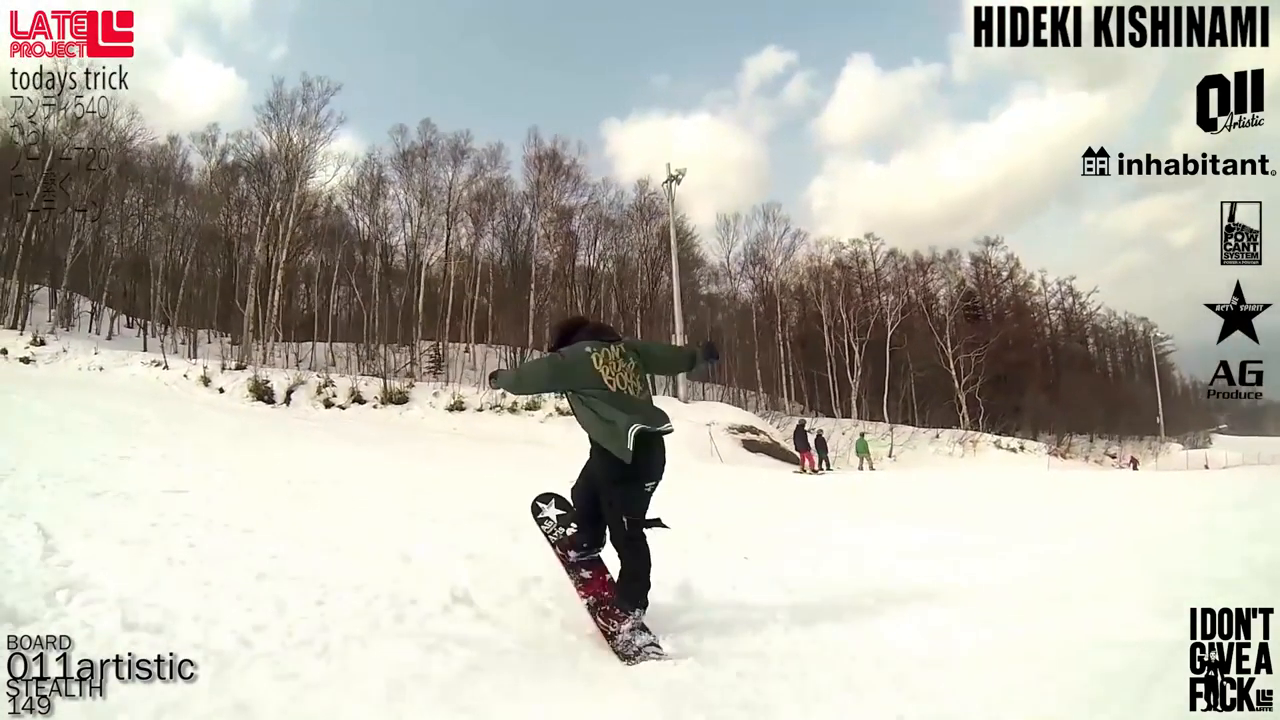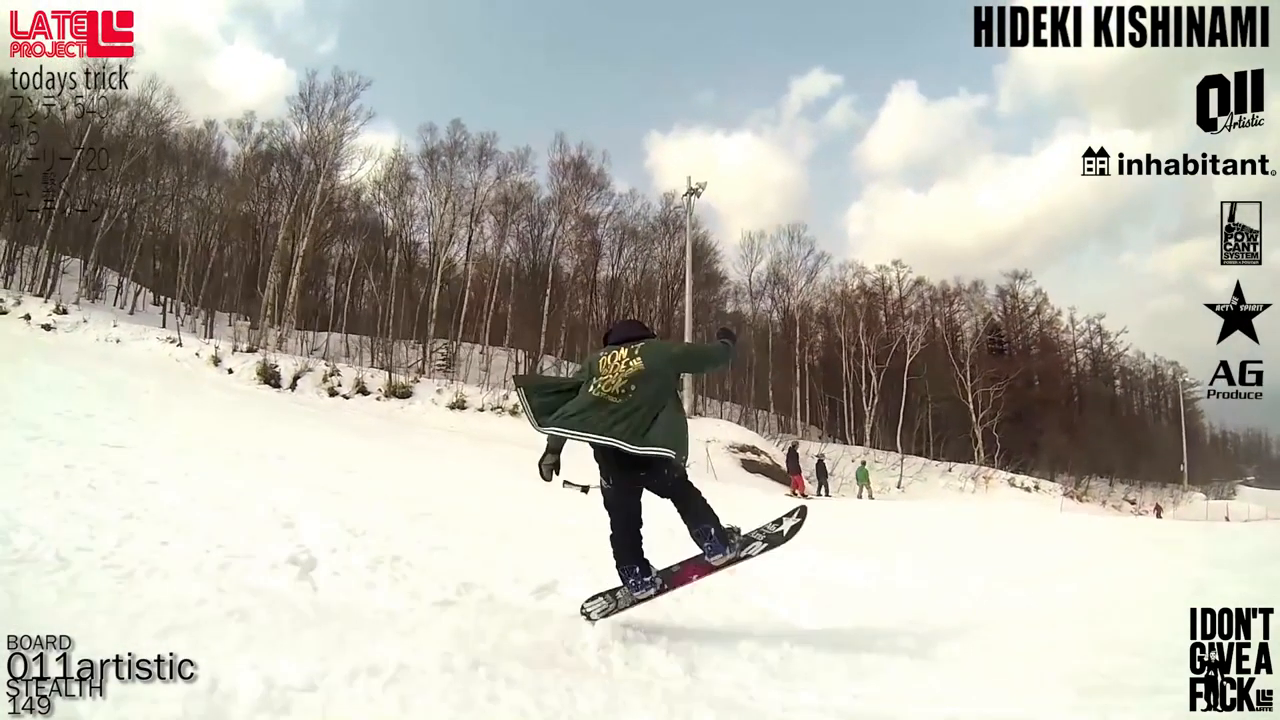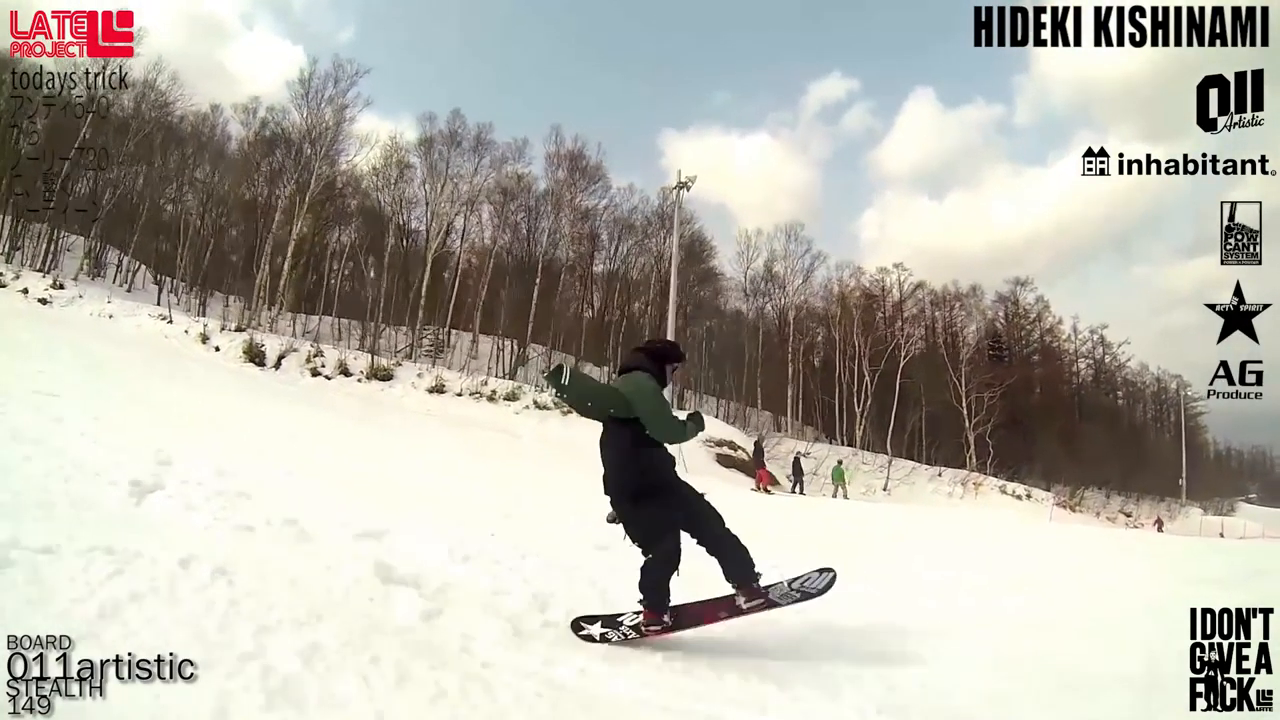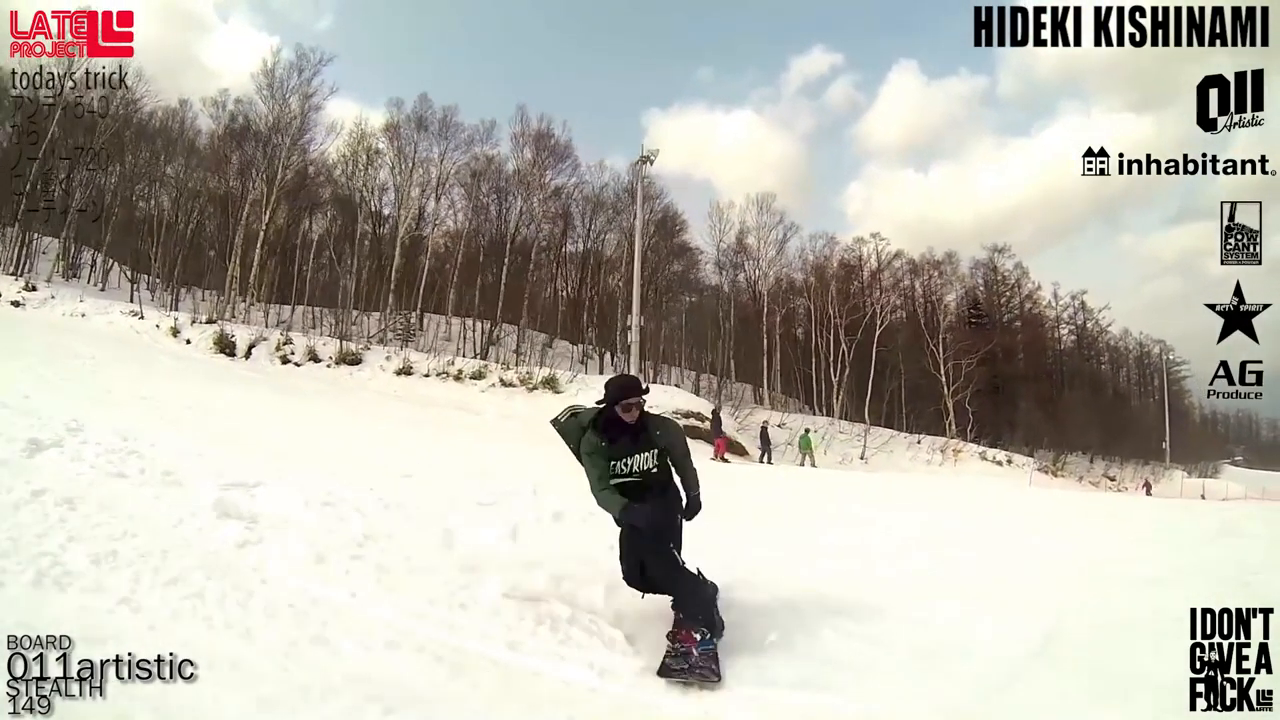
dt=0.5s
person 1, frame 1
left shoulder: (569, 357)
right shoulder: (625, 346)
left elbow: (524, 378)
right elbow: (676, 358)
left wrist: (499, 379)
right wrist: (702, 354)
left hip: (632, 452)
left knee: (626, 532)
right knee: (583, 493)
left ankle: (631, 603)
right ankle: (583, 548)
person 1, frame 2
left shoulder: (596, 361)
right shoulder: (661, 351)
left elbow: (566, 399)
right elbow: (713, 356)
left wrist: (552, 450)
right wrist: (726, 342)
left hip: (612, 456)
right hip: (653, 449)
left knee: (623, 519)
right knee: (681, 490)
left ankle: (637, 577)
right ankle: (717, 544)
person 1, frame 3
left shoulder: (637, 388)
right shoulder: (641, 384)
right elbow: (666, 429)
left wrist: (618, 502)
right wrist: (693, 424)
left hip: (662, 480)
right hip: (632, 490)
left knee: (712, 528)
right knee: (664, 554)
left ankle: (746, 582)
right ankle: (656, 605)
person 1, frame 4
left shoulder: (662, 428)
right shoulder: (594, 440)
left elbow: (683, 462)
right elbow: (601, 491)
left wrist: (693, 497)
right wrist: (629, 512)
left hip: (662, 506)
right hip: (631, 515)
left knee: (662, 565)
right knee: (635, 575)
left ankle: (704, 621)
right ankle: (695, 590)
